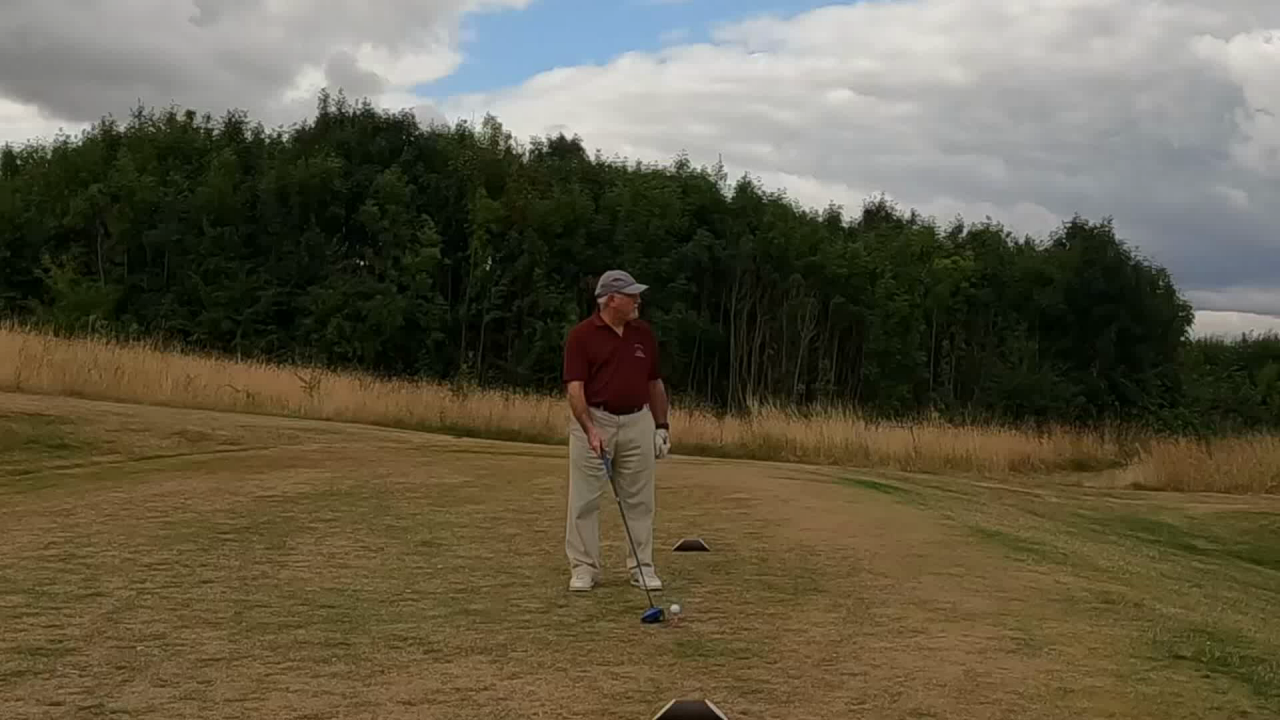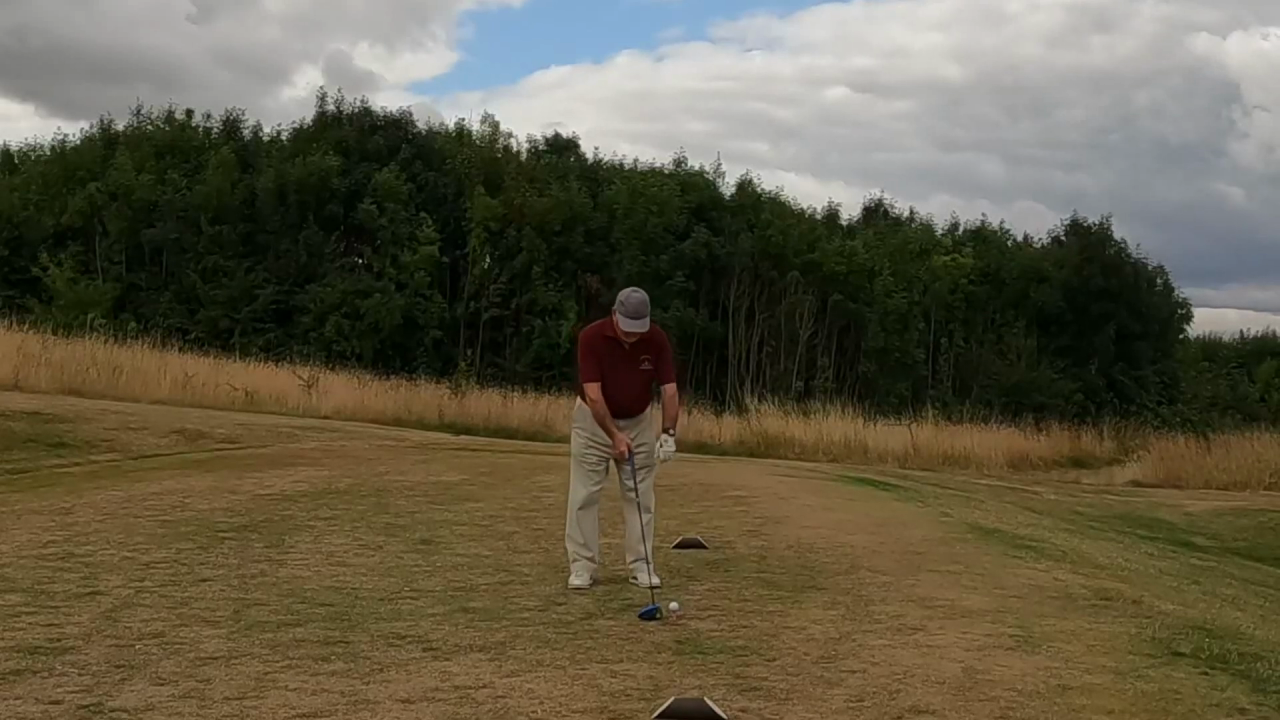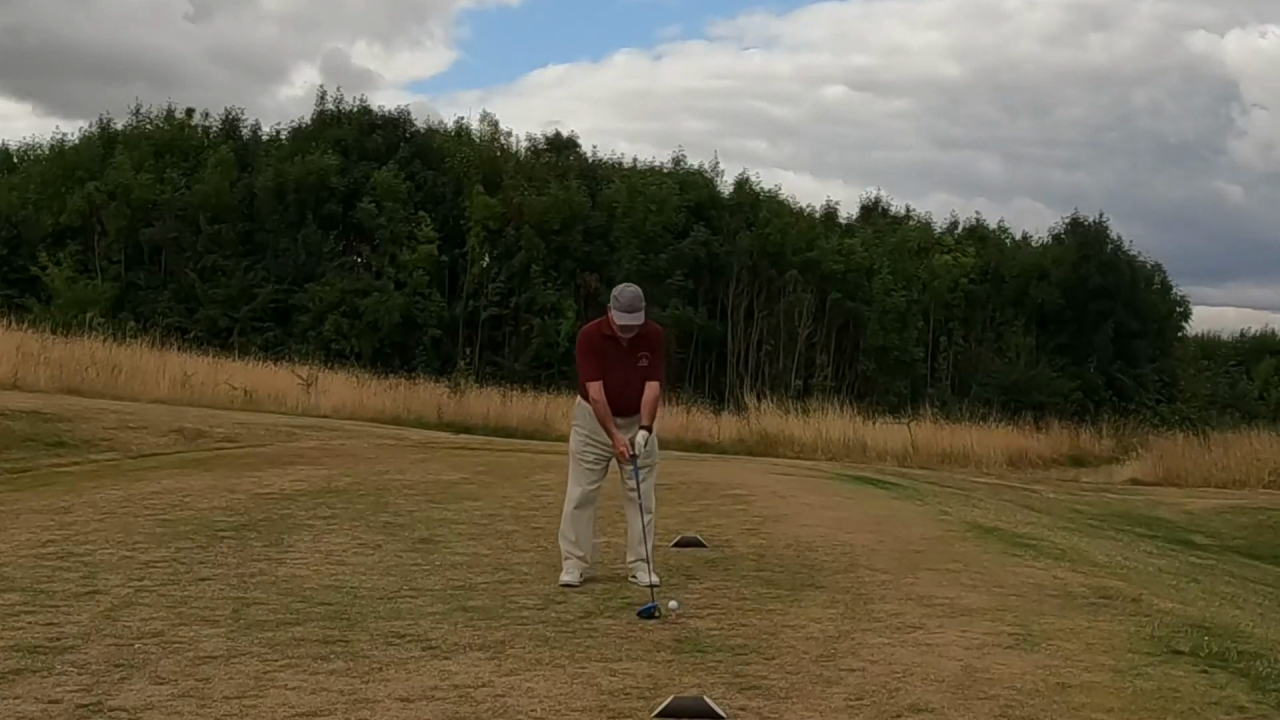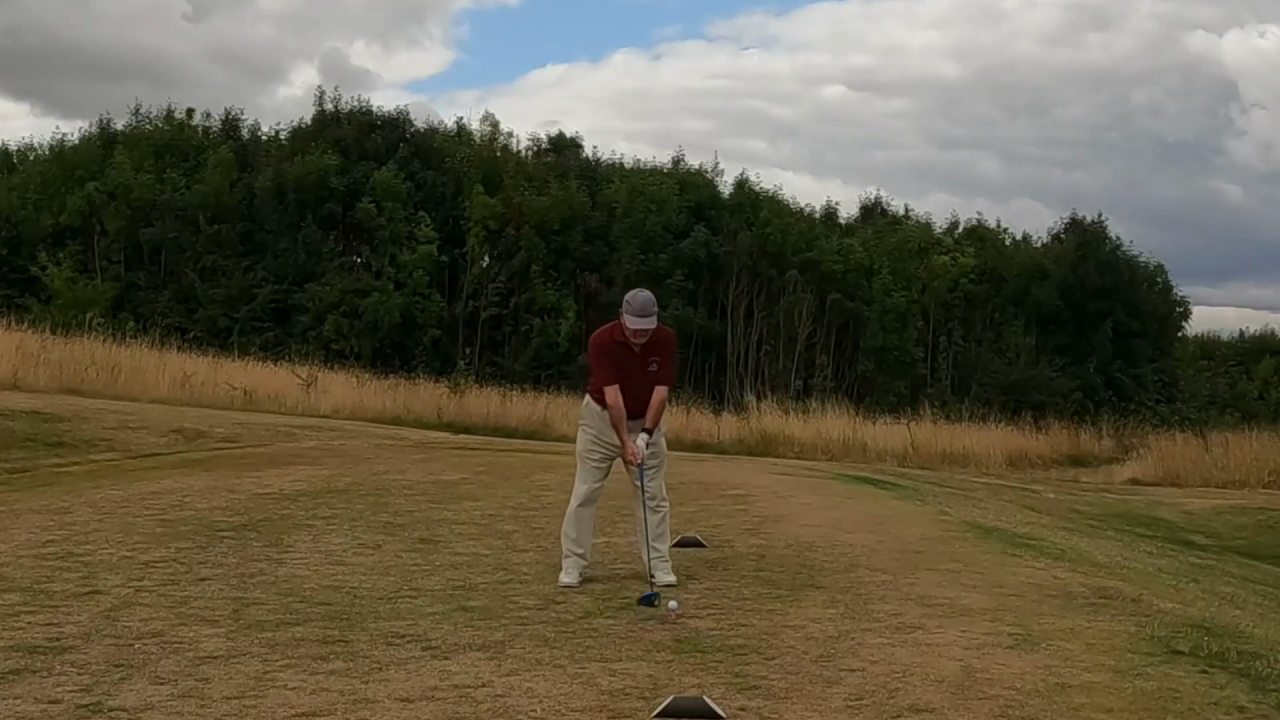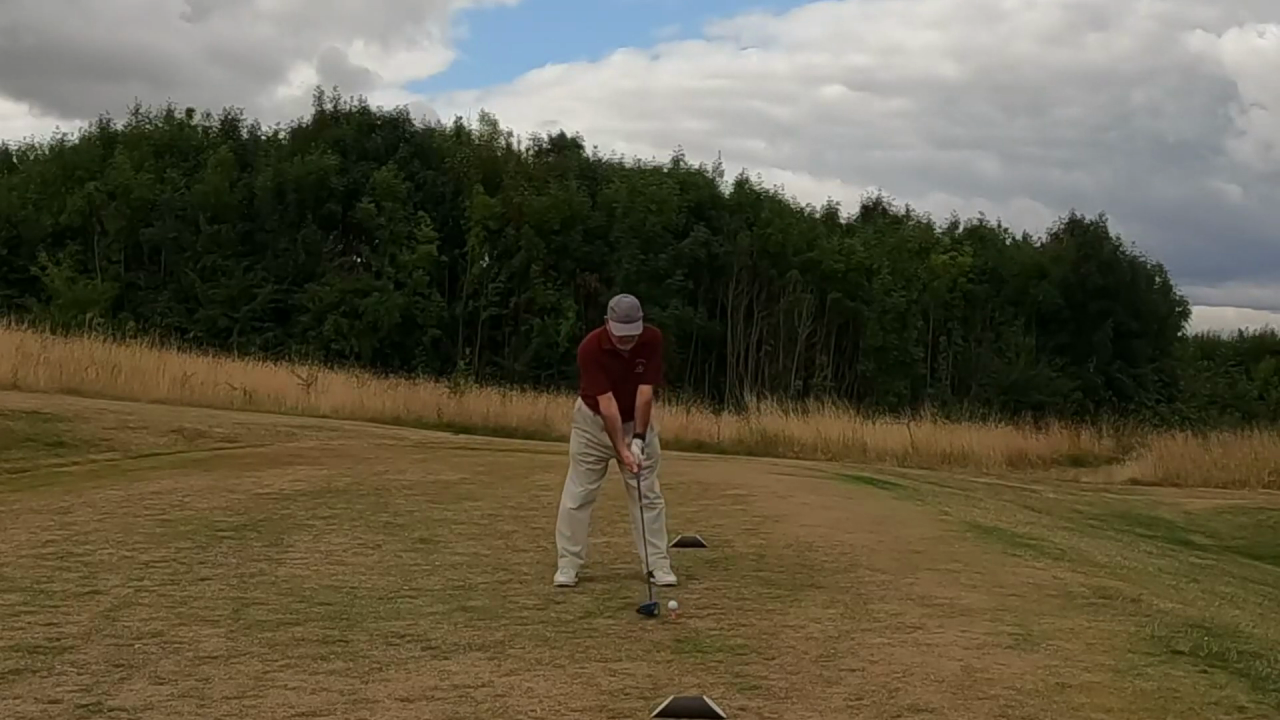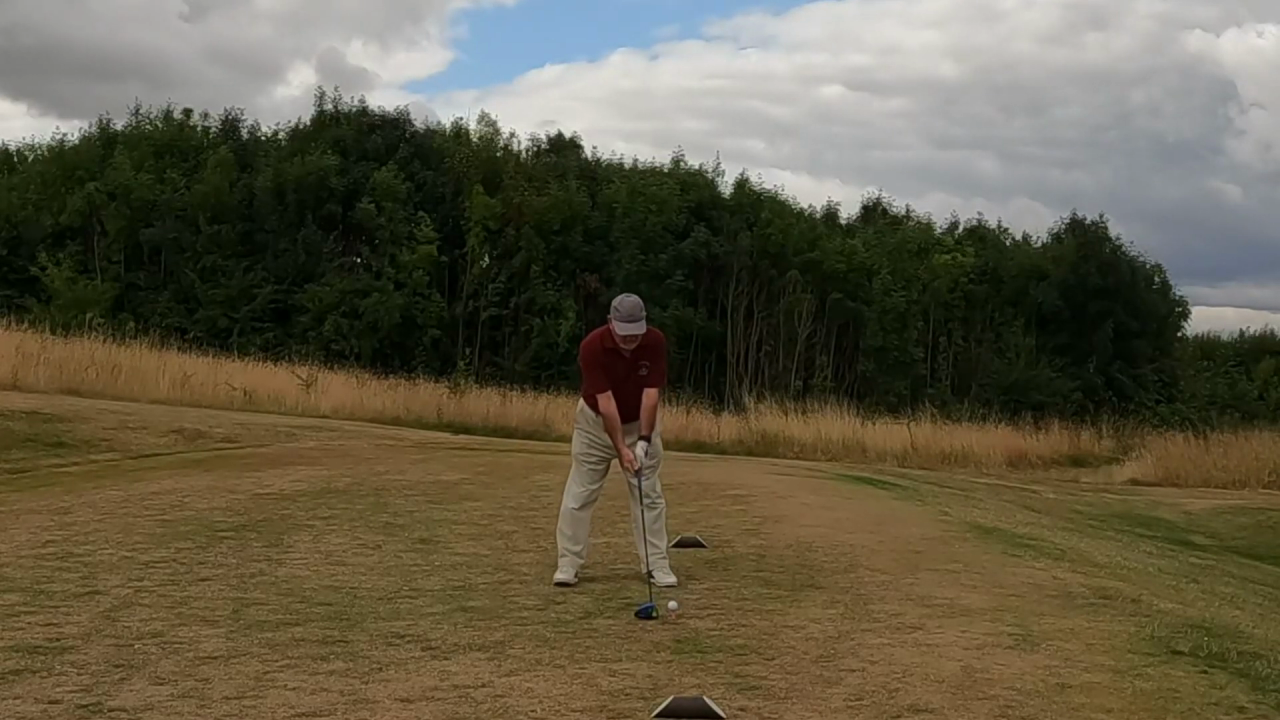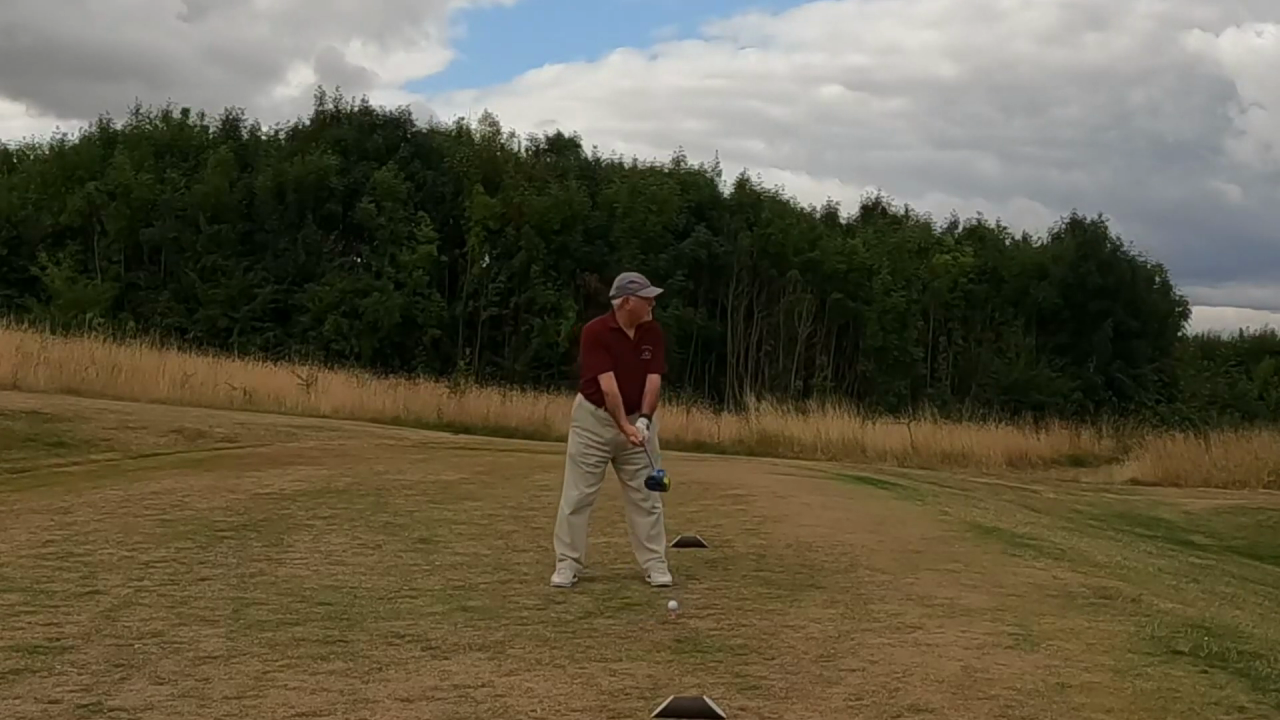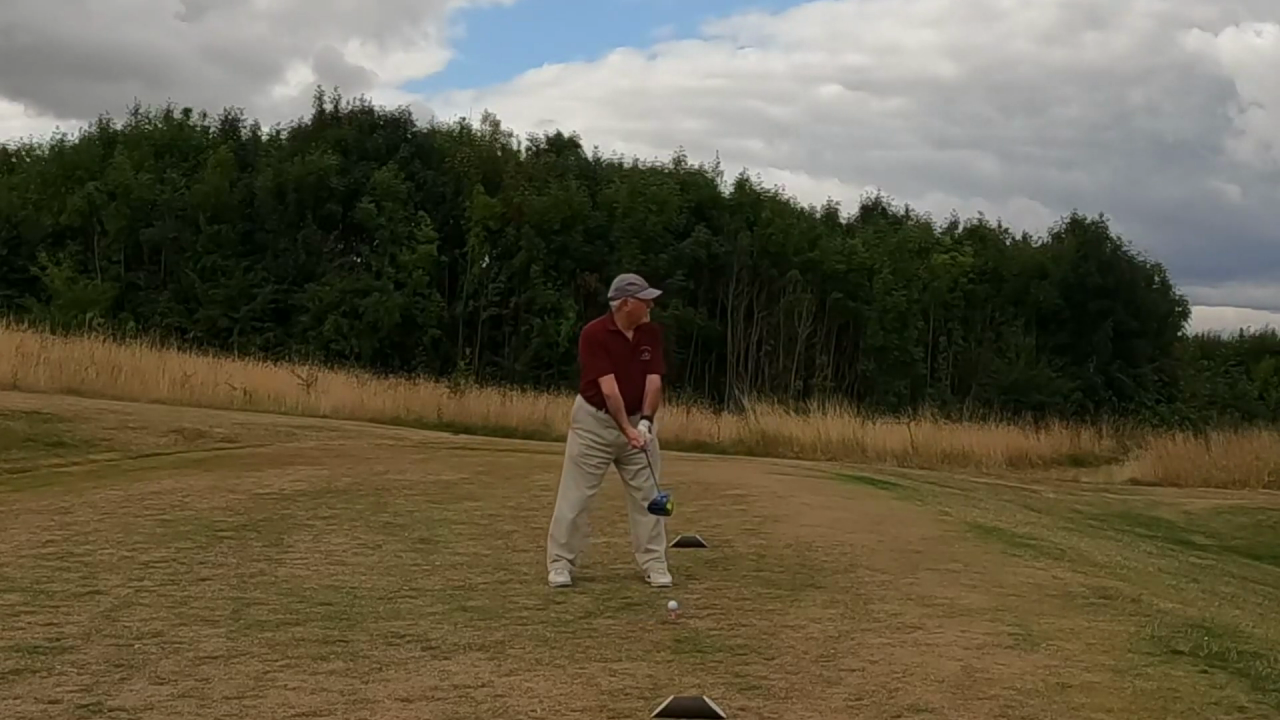
dt=0.7s
person 1, frame 1
left shoulder: (644, 333)
right shoulder: (581, 335)
left elbow: (655, 384)
right elbow: (575, 389)
left wrist: (661, 427)
right wrist: (590, 430)
left hip: (638, 423)
right hip: (595, 422)
left knee: (639, 500)
right knee: (585, 500)
left ankle: (642, 567)
right ankle: (584, 568)
person 1, frame 2
left shoulder: (657, 339)
right shoulder: (591, 337)
left elbow: (669, 389)
right elbow: (593, 393)
left wrist: (668, 434)
right wrist: (614, 436)
left hip: (638, 422)
right hip: (593, 421)
left knee: (641, 496)
right knee: (584, 495)
left ankle: (640, 564)
right ankle: (583, 566)
person 1, frame 3
left shoulder: (654, 335)
right shoulder: (589, 336)
left elbow: (652, 387)
right elbow: (595, 392)
left wrist: (644, 430)
right wrist: (613, 436)
left hip: (637, 421)
right hip: (592, 420)
left knee: (641, 495)
right knee: (581, 493)
left ankle: (640, 564)
right ankle: (574, 563)
person 1, frame 4
left shoulder: (666, 339)
right shoulder: (602, 341)
left elbow: (661, 391)
right elbow: (613, 396)
left wrist: (646, 434)
right wrist: (624, 442)
left hip: (645, 420)
right hip: (601, 418)
left knee: (654, 495)
right knee: (585, 492)
left ankle: (659, 564)
right ankle: (573, 563)
person 1, frame 5
left shoulder: (652, 339)
right shoulder: (590, 348)
left elbow: (645, 392)
right elbow: (606, 403)
left wrist: (638, 439)
right wrist: (620, 449)
left hip: (636, 421)
right hip: (593, 420)
left knee: (648, 495)
right knee: (578, 494)
left ankle: (658, 564)
right ankle: (568, 564)
person 1, frame 6
left shoulder: (656, 342)
right shoulder: (592, 346)
left elbow: (651, 395)
right elbow: (605, 401)
left wrist: (643, 441)
right wrist: (620, 448)
left hip: (639, 423)
right hip: (595, 422)
left knee: (650, 495)
right knee: (579, 494)
left ankle: (657, 564)
right ankle: (568, 564)
person 1, frame 7
left shoulder: (653, 332)
right shoulder: (595, 332)
left elbow: (653, 380)
right elbow: (607, 384)
left wrist: (644, 419)
right wrist: (624, 426)
left hip: (637, 420)
right hip: (593, 418)
left knee: (646, 495)
right knee: (577, 494)
left ankle: (654, 563)
right ankle: (567, 564)
person 1, frame 8
left shoulder: (652, 333)
right shoulder: (593, 333)
left elbow: (653, 381)
right elbow: (608, 387)
left wrist: (645, 422)
right wrist: (626, 429)
left hip: (637, 421)
right hip: (594, 419)
left knee: (647, 494)
right knee: (575, 495)
left ankle: (654, 564)
right ankle: (561, 564)
